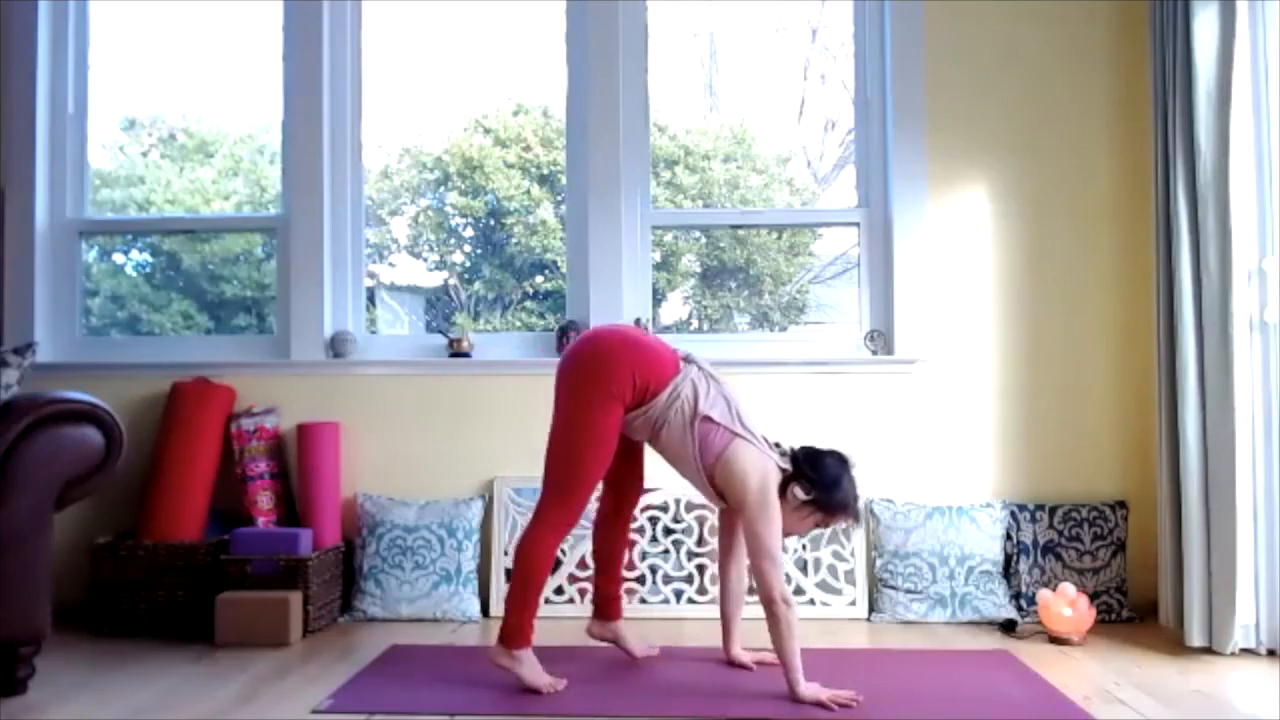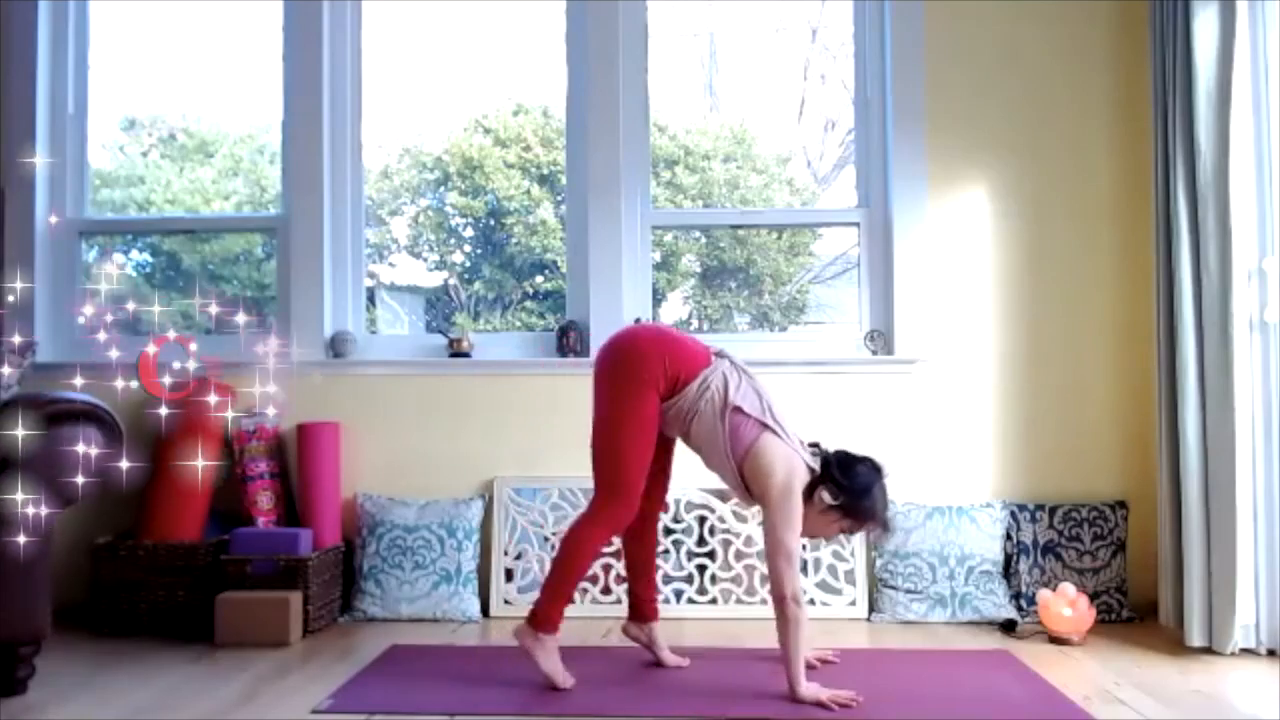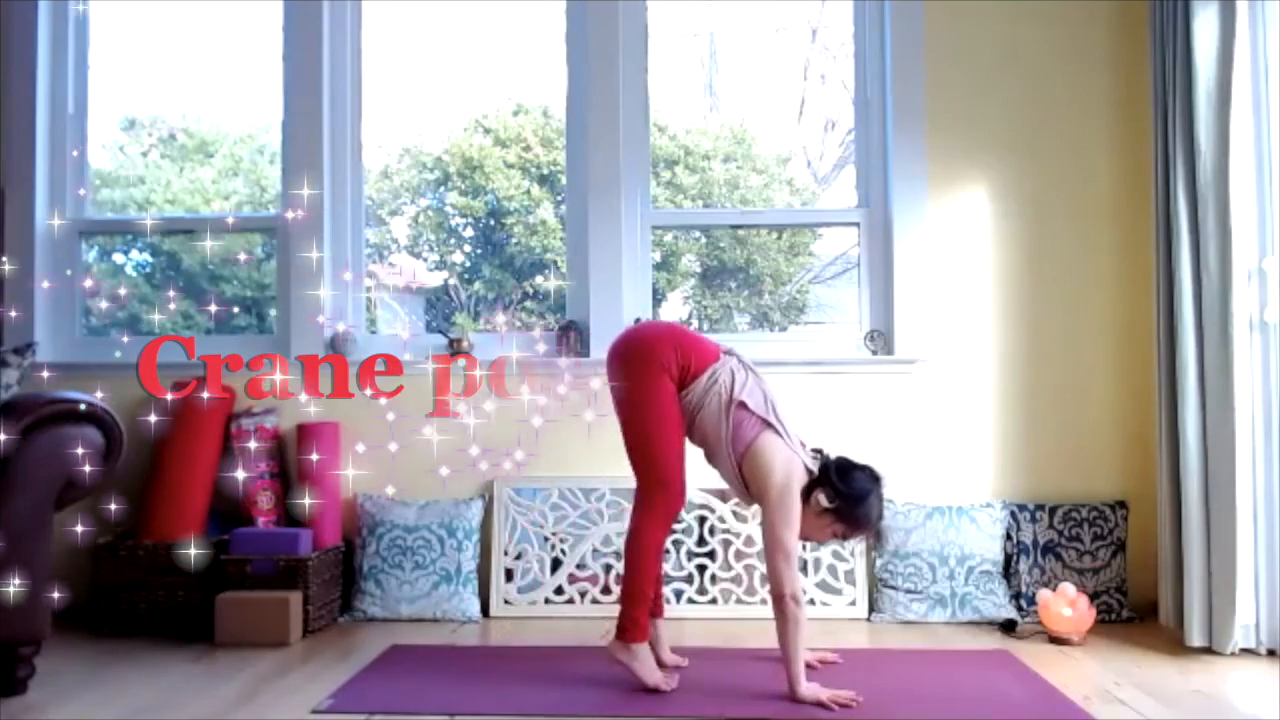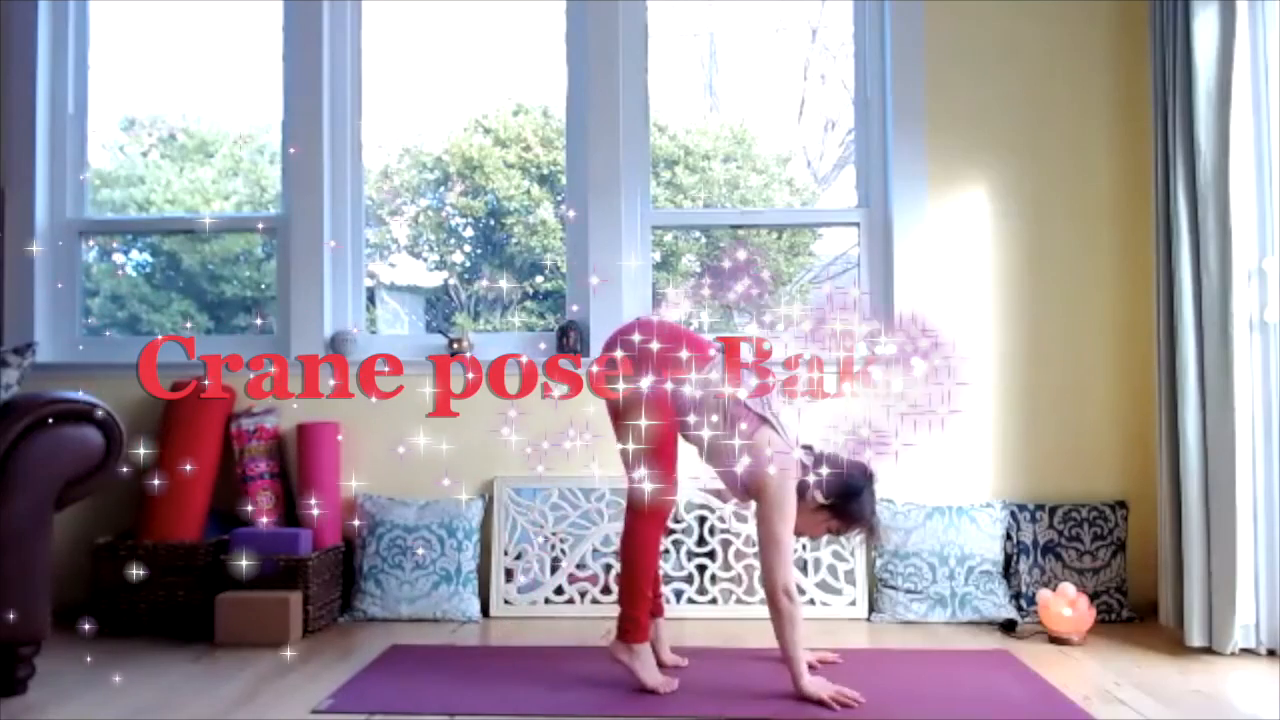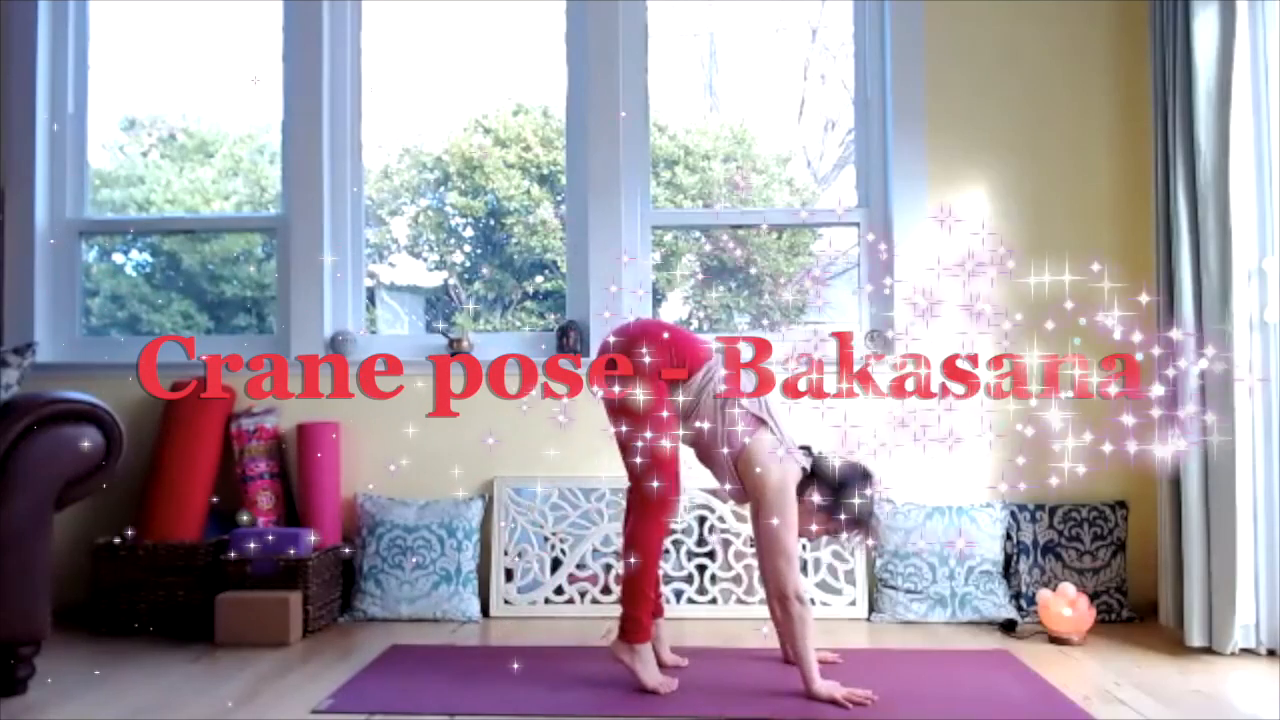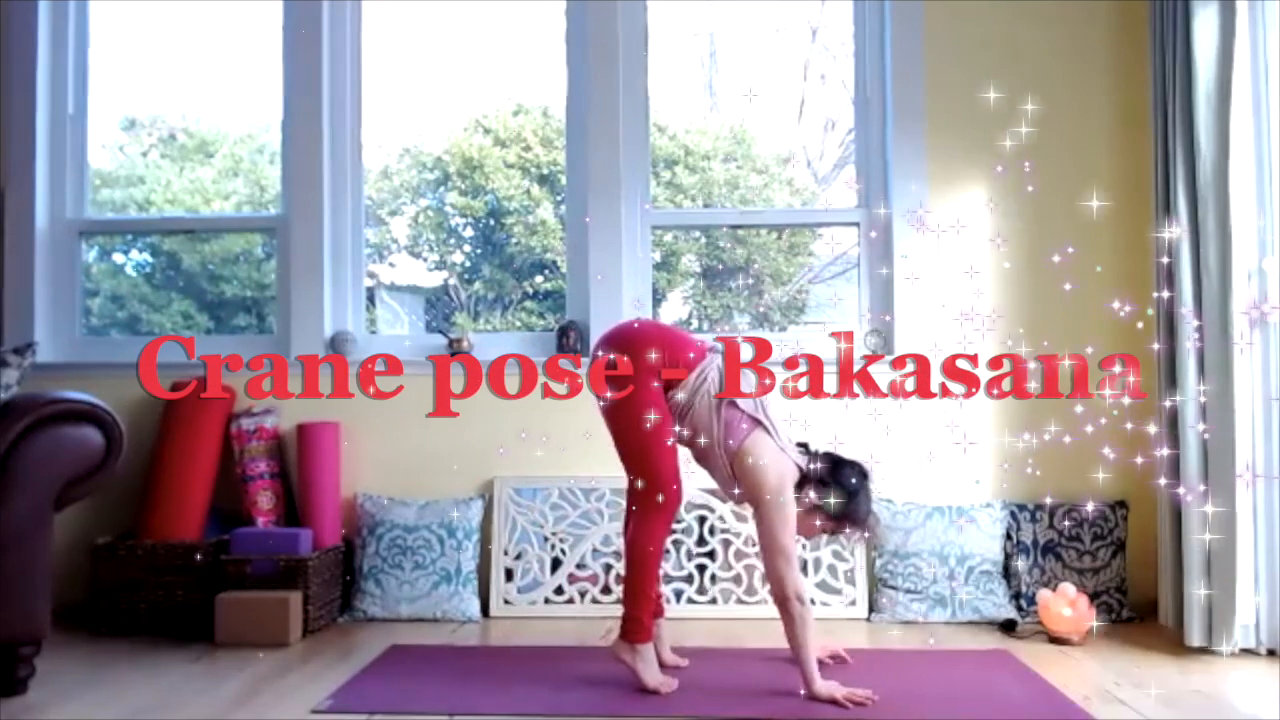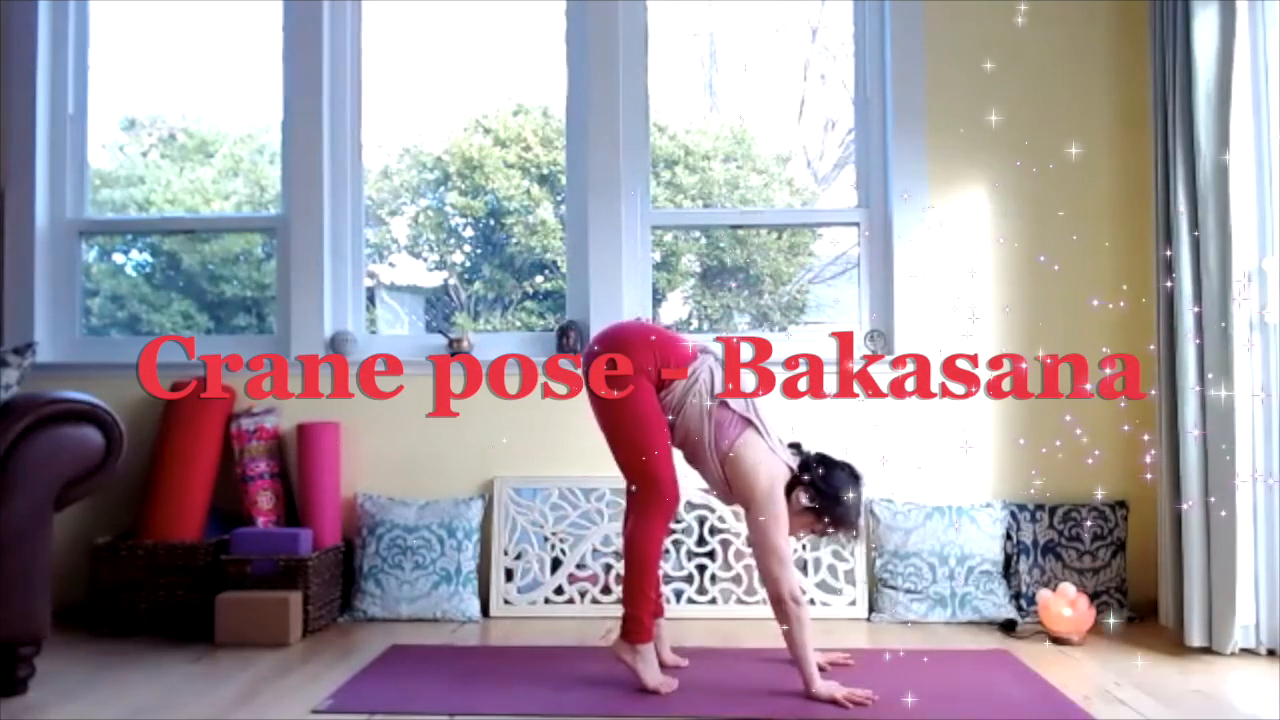
dt=0.3s
person 1, frame 1
left shoulder: (751, 475)
right shoulder: (760, 483)
left elbow: (733, 556)
right elbow: (776, 595)
left wrist: (732, 644)
right wrist: (799, 685)
left hip: (626, 365)
right hip: (610, 367)
left knee: (622, 501)
right knee: (562, 511)
left ankle: (608, 618)
right ankle: (513, 645)
person 1, frame 2
left shoulder: (794, 471)
right shoulder: (785, 481)
left elbow: (781, 580)
right elbow: (789, 592)
left wrist: (794, 648)
right wrist: (799, 685)
left hip: (659, 364)
right hip: (643, 362)
left knee: (647, 504)
right knee: (617, 507)
left ankle: (643, 621)
right ankle: (541, 629)
person 1, frame 3
left shoulder: (800, 476)
right shoulder: (785, 483)
left elbow: (784, 585)
right elbow: (787, 592)
left wrist: (795, 651)
right wrist: (799, 685)
left hip: (675, 363)
right hip: (651, 354)
left knee: (660, 503)
right knee: (662, 503)
left ankle: (650, 625)
right ankle: (631, 639)
person 1, frame 4
left shoulder: (787, 469)
right shoulder: (780, 479)
left elbow: (777, 578)
right elbow: (782, 588)
left wrist: (792, 649)
right wrist: (801, 679)
left hip: (660, 360)
right hip: (644, 356)
left knee: (652, 501)
right knee: (652, 504)
left ankle: (652, 629)
right ankle: (632, 640)
person 1, frame 5
left shoulder: (778, 473)
right shoulder: (779, 483)
left elbow: (771, 572)
right elbow: (791, 593)
left wrist: (791, 649)
right wrist: (814, 682)
left hip: (658, 362)
right hip: (642, 356)
left knee: (651, 501)
right knee: (657, 504)
left ankle: (652, 629)
right ankle: (634, 640)
person 1, frame 6
left shoulder: (775, 475)
right shoulder: (776, 484)
left elbow: (779, 577)
right elbow: (792, 593)
left wrist: (804, 649)
right wrist: (814, 682)
left hip: (651, 359)
right hip: (634, 355)
left knee: (649, 500)
right knee: (659, 503)
left ankle: (653, 632)
right ankle: (636, 639)
person 1, frame 7
left shoulder: (780, 474)
right shoulder: (767, 486)
left elbow: (781, 582)
right elbow: (787, 593)
left wrist: (805, 654)
right wrist: (813, 683)
left hip: (647, 362)
right hip: (626, 357)
left knee: (648, 500)
right knee: (657, 502)
left ankle: (652, 631)
right ankle: (636, 641)
